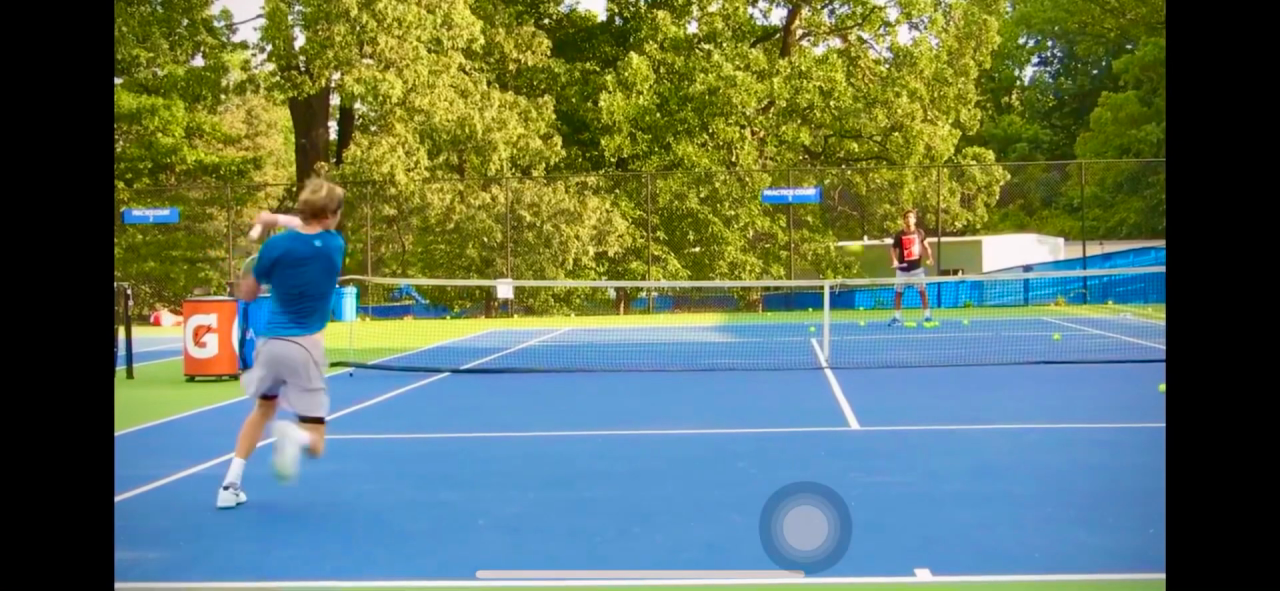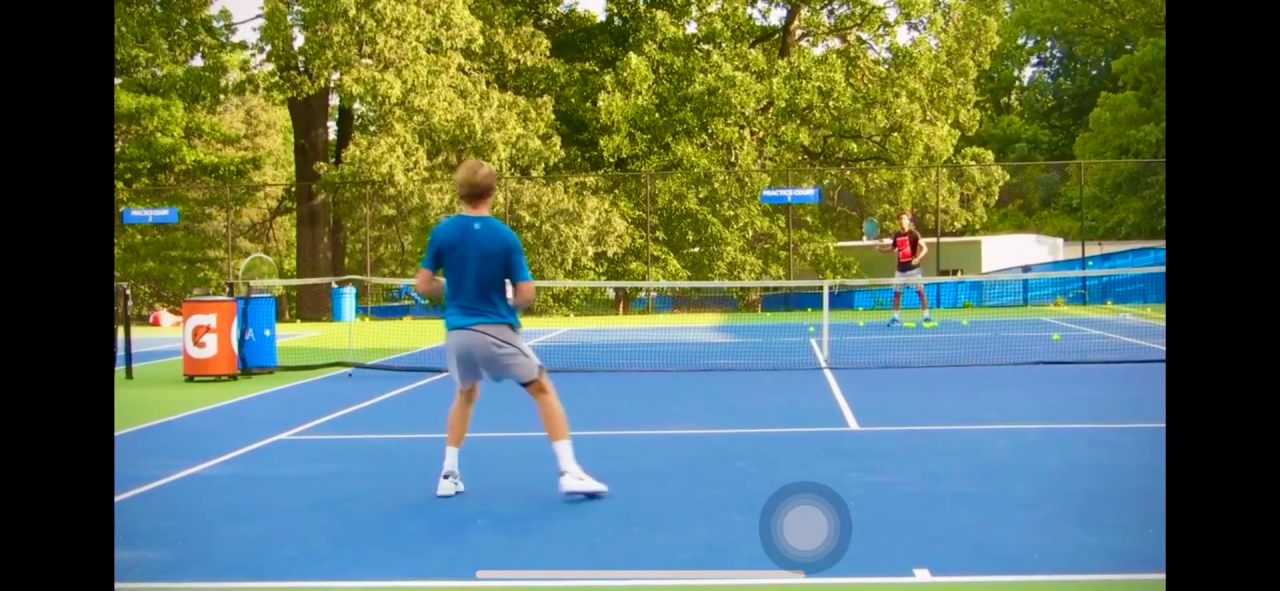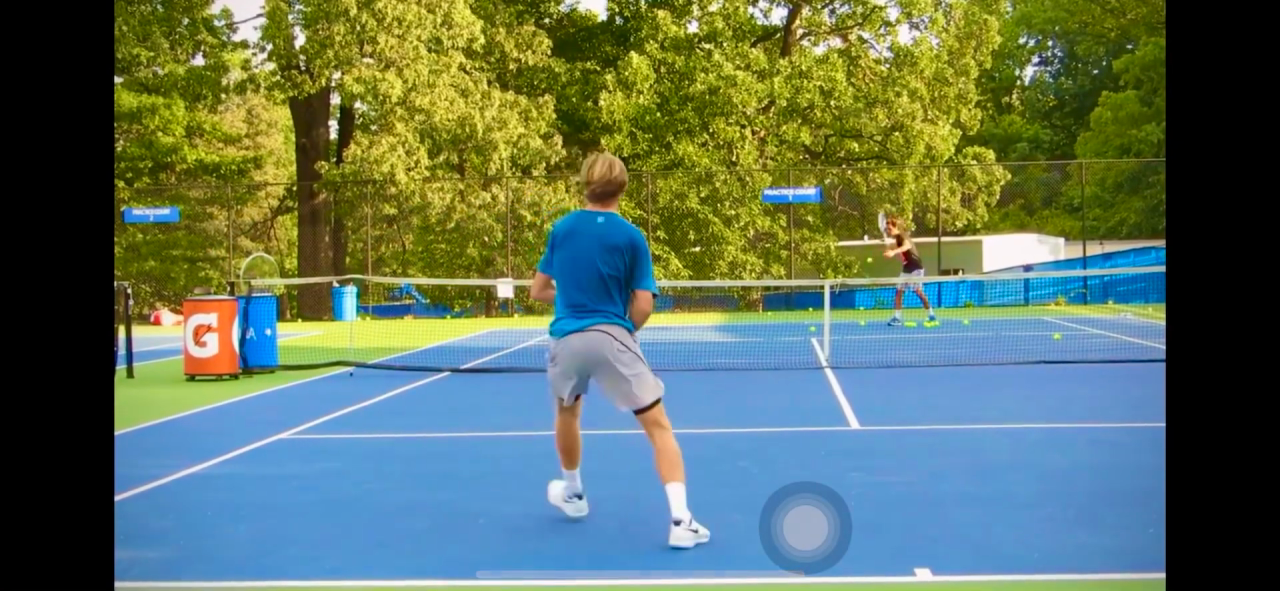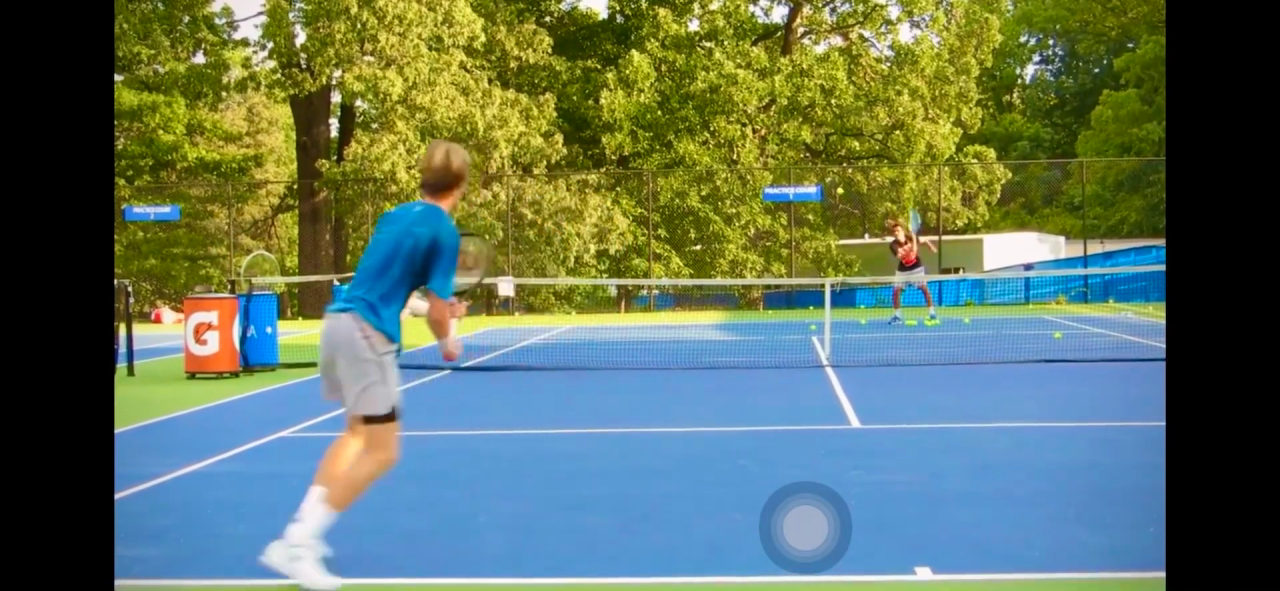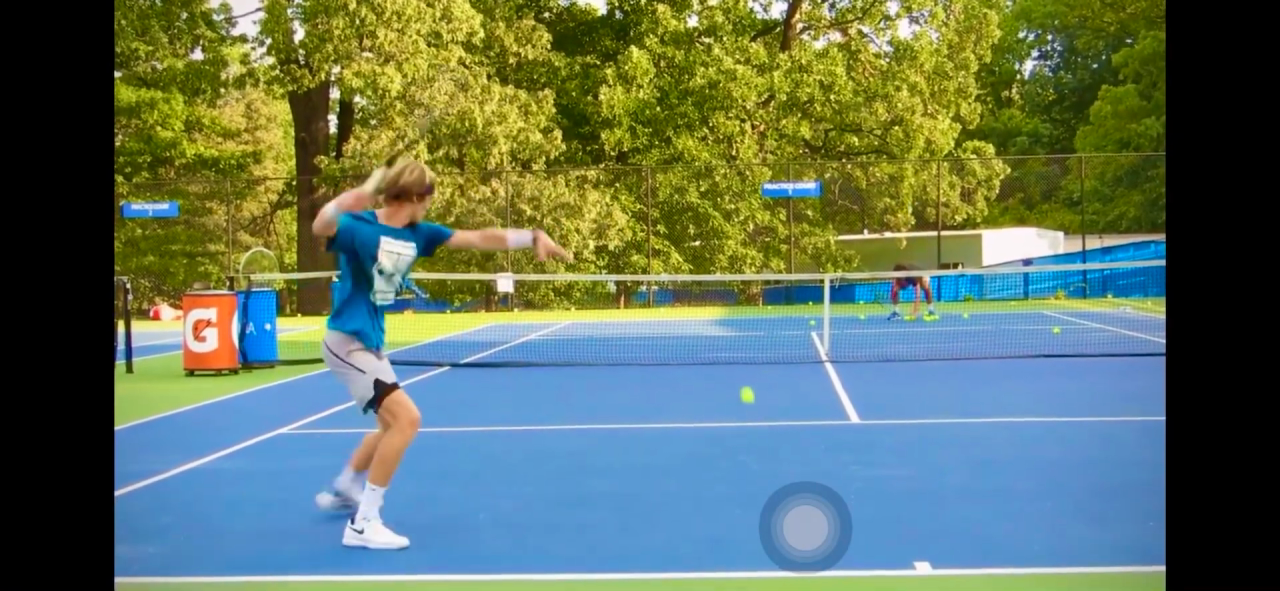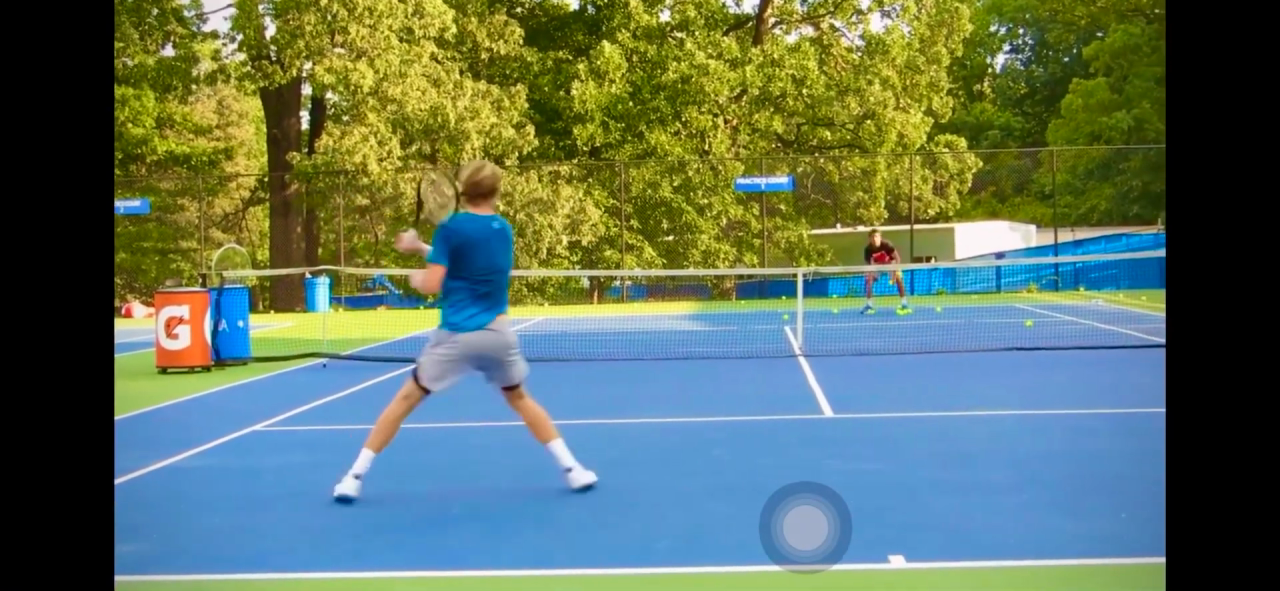
dt=0.7s
person 1, frame 1
left shoulder: (276, 245)
right shoulder: (335, 245)
left elbow: (245, 293)
right wrist: (278, 219)
left hip: (270, 343)
right hip: (305, 348)
left knee: (264, 409)
right knee: (313, 440)
left ankle: (230, 484)
right ankle: (292, 436)
person 1, frame 2
left shoulder: (441, 232)
right shoulder: (506, 237)
left elbow: (423, 285)
right elbow: (525, 296)
left hip: (459, 334)
right hip: (497, 331)
left knee: (465, 396)
right knee: (543, 393)
left ankle: (448, 476)
right ankle: (571, 473)
person 1, frame 3
left shoulder: (561, 229)
right shoulder: (631, 237)
left elbow: (539, 292)
right elbow: (643, 307)
left hip: (565, 342)
right hip: (610, 340)
left knee: (566, 410)
right knee: (659, 429)
left ankle: (573, 493)
right ankle: (681, 522)
person 1, frame 4
left shoulder: (396, 216)
right shoulder: (445, 231)
right elbow: (438, 309)
left wrist: (437, 313)
right wrist: (448, 342)
left hip: (339, 322)
right hip: (366, 336)
left knee: (357, 435)
right knee: (378, 453)
left ankle: (304, 523)
right ankle: (294, 546)
person 1, frame 5
left shoulder: (418, 233)
right shoulder: (357, 225)
left elbow: (476, 238)
right elbow: (320, 227)
left wrist: (533, 237)
right wrist: (348, 200)
left hip: (368, 342)
right hip: (347, 342)
left knee: (393, 423)
right knee: (406, 419)
left ankle: (344, 488)
right ankle: (363, 523)
person 1, frame 6
left shoulder: (451, 227)
right shoulder: (504, 229)
left elbow: (430, 284)
left wrist: (418, 277)
right wrist: (420, 246)
left hip: (457, 334)
right hip: (497, 333)
left knee: (406, 399)
right knee: (519, 398)
left ankle: (354, 477)
right ankle: (573, 469)
